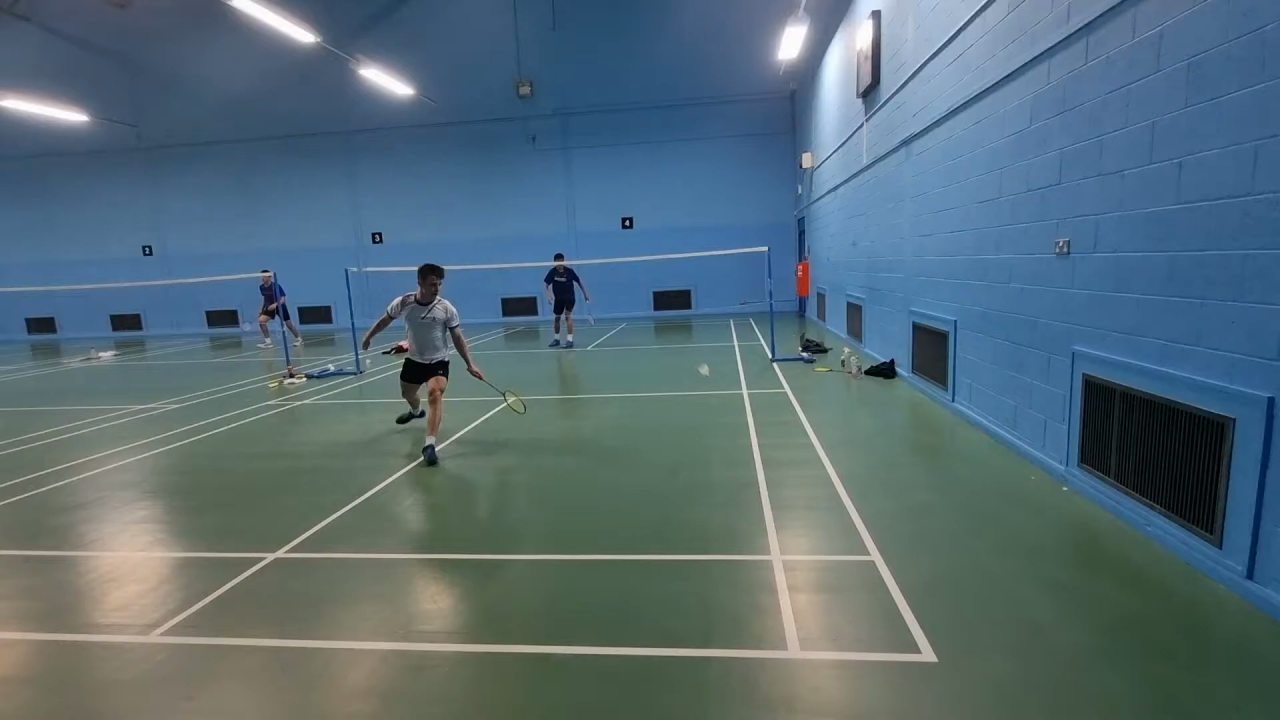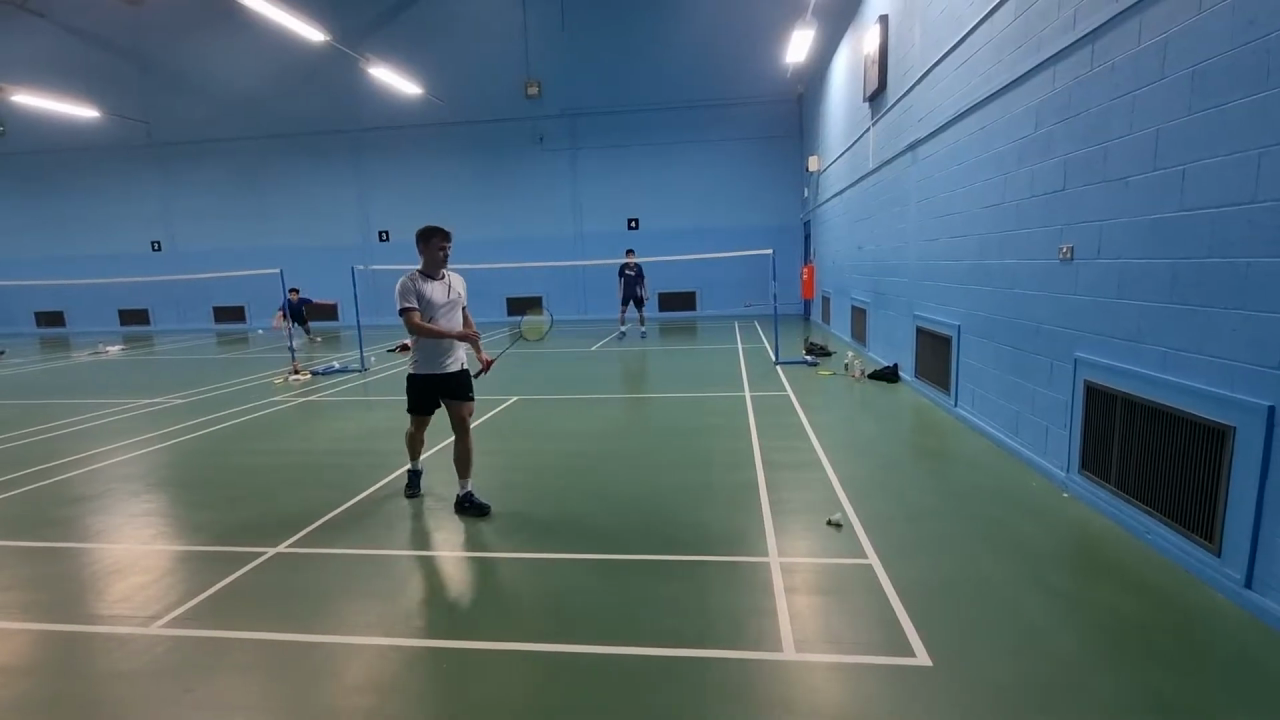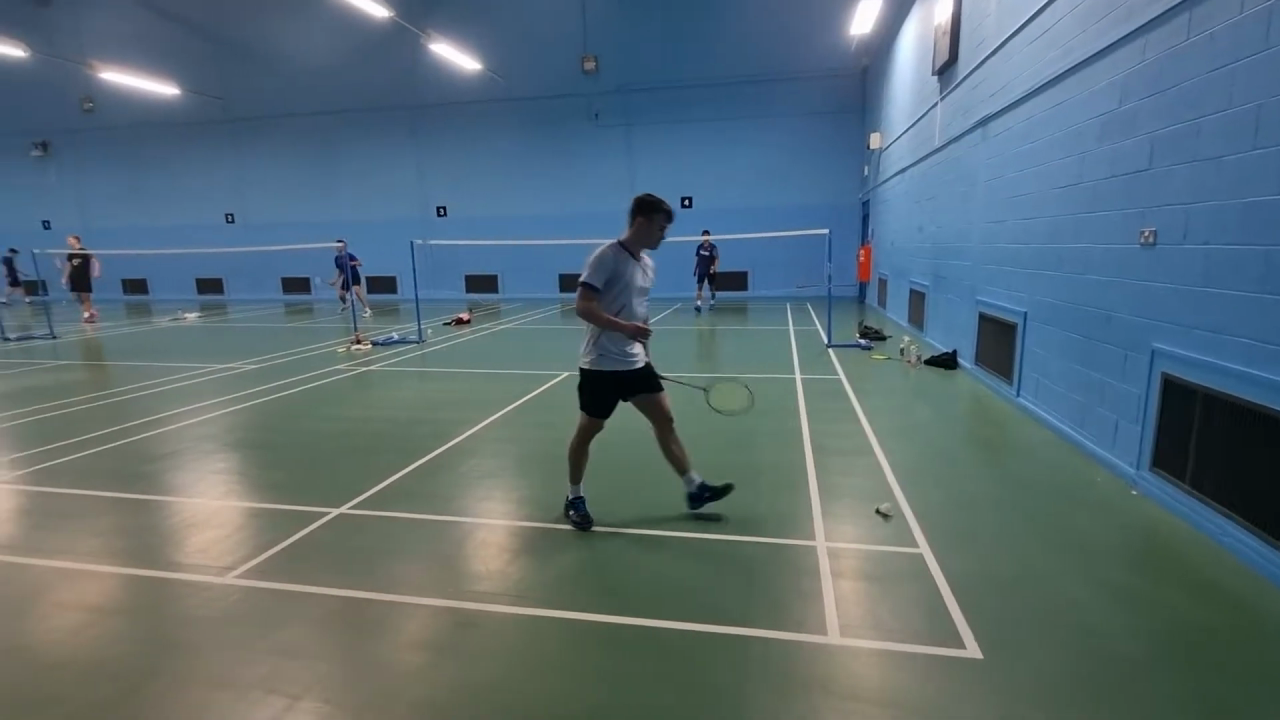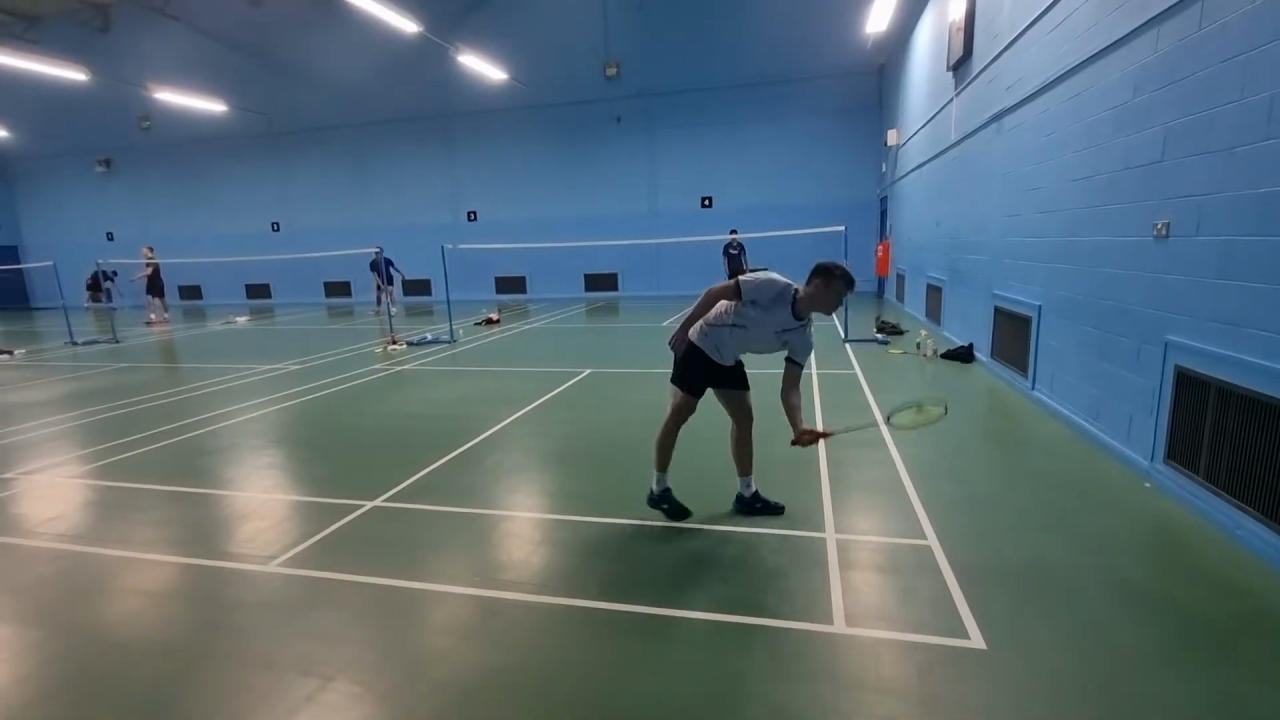
dt=1s
person 1, frame 1
left shoulder: (446, 308)
right shoulder: (403, 303)
left elbow: (458, 338)
right elbow: (386, 319)
left wrist: (470, 364)
right wrist: (369, 336)
left hip: (437, 360)
right hip: (415, 359)
left knee: (434, 393)
right knee: (407, 393)
left ankle: (430, 445)
right ankle: (416, 410)
person 1, frame 2
left shoulder: (457, 281)
right shoulder: (409, 284)
right elbow: (414, 325)
left wrist: (480, 352)
right wrist: (455, 335)
left hip: (456, 369)
right hip: (423, 372)
left knee: (463, 427)
right knee: (417, 427)
left ankle: (465, 494)
right ankle: (415, 470)
person 1, frame 3
left shoulder: (647, 264)
right shoulder: (606, 257)
right elbow: (582, 306)
left wrist: (640, 344)
right wrist: (624, 327)
left hip: (634, 363)
right hip: (601, 364)
left knee: (664, 419)
right knee: (589, 429)
left ankle: (696, 490)
right ankle: (574, 498)
person 1, frame 4
left shoulder: (803, 335)
right shoulder: (771, 285)
left elbow: (790, 389)
right elbow: (715, 293)
left wrist: (799, 429)
right wrist: (683, 328)
left hip: (727, 360)
right hip: (699, 347)
left knee: (744, 418)
right knee: (678, 416)
left ankle: (747, 494)
right ankle: (659, 489)
